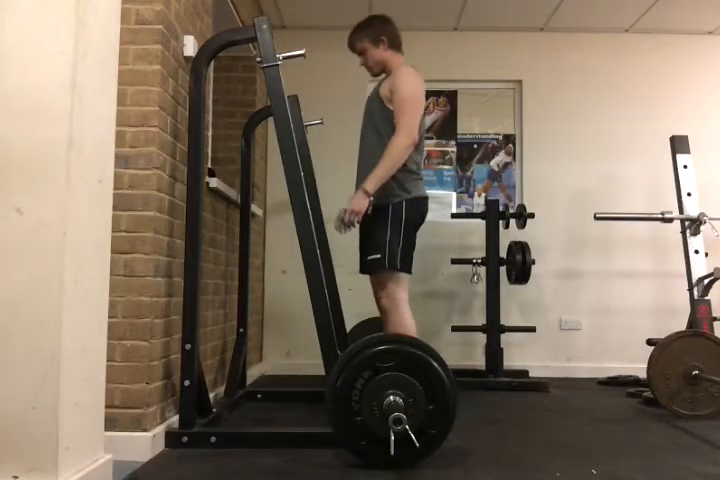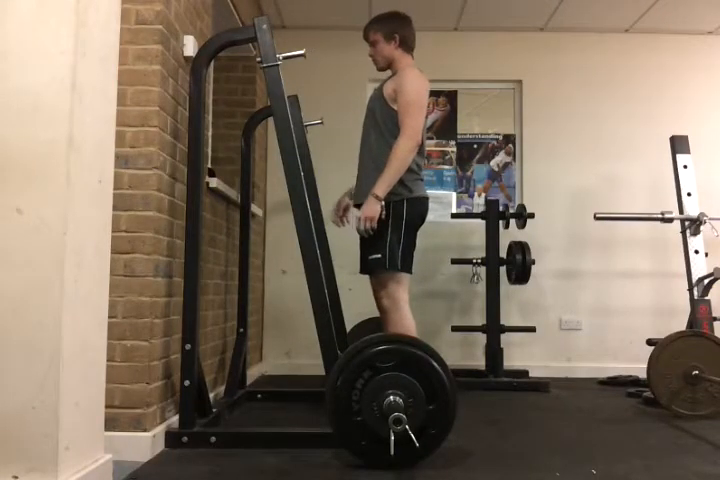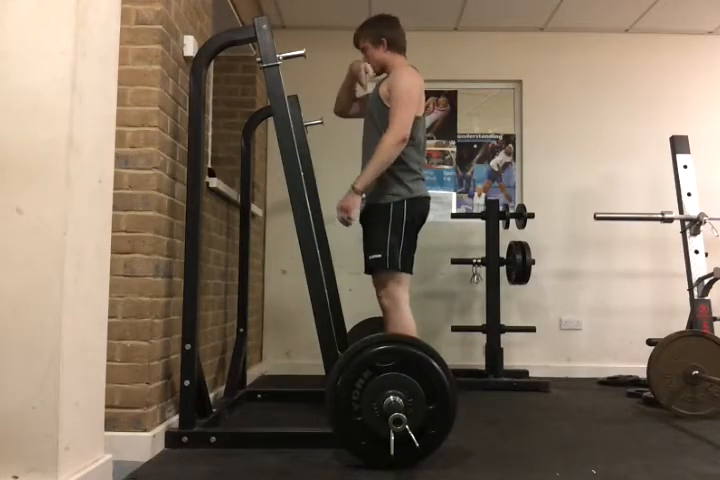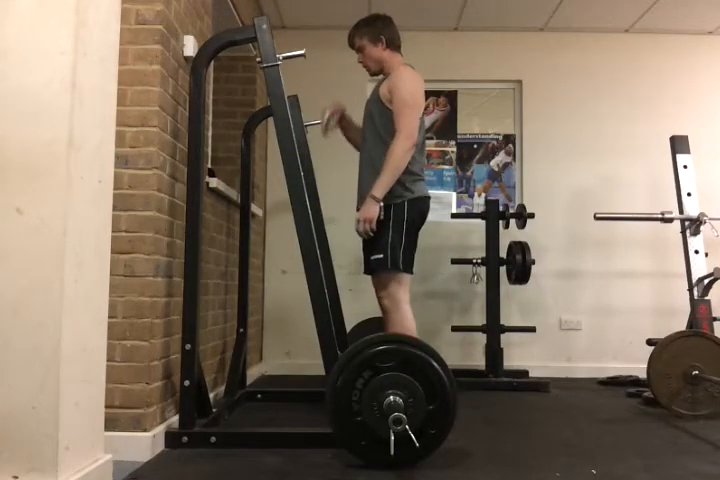
dt=0.5s
person 1, frame 1
left shoulder: (405, 77)
right shoulder: (389, 84)
left elbow: (406, 138)
left wrist: (364, 191)
right wrist: (362, 196)
left hip: (396, 201)
right hip: (383, 201)
left knee: (392, 295)
right knee: (386, 295)
person 1, frame 2
left shoulder: (410, 78)
right shoulder: (393, 85)
left elbow: (410, 139)
left wrist: (376, 196)
right wrist: (352, 194)
left hip: (396, 201)
right hip: (384, 202)
left knee: (393, 295)
right knee: (386, 295)
person 1, frame 3
left shoulder: (404, 77)
right shoulder: (388, 86)
left elbow: (398, 136)
right elbow: (342, 109)
left wrist: (355, 189)
right wrist: (352, 76)
left hip: (398, 201)
right hip: (385, 201)
left knee: (393, 293)
right knee: (388, 294)
person 1, frame 4
left shoulder: (404, 77)
right shoulder: (388, 87)
left elbow: (406, 139)
right elbow: (368, 144)
left wrist: (374, 198)
right wrist: (342, 119)
left hip: (398, 202)
right hip: (388, 203)
left knee: (394, 293)
right knee: (387, 294)
